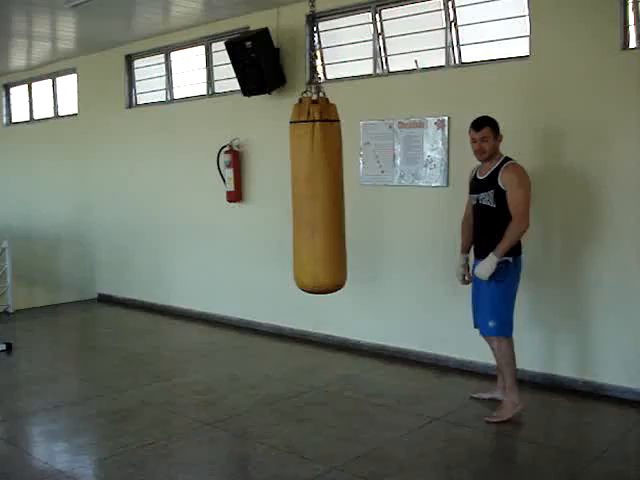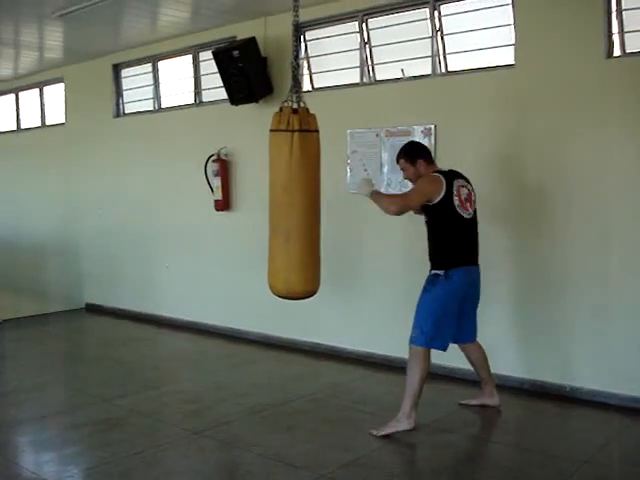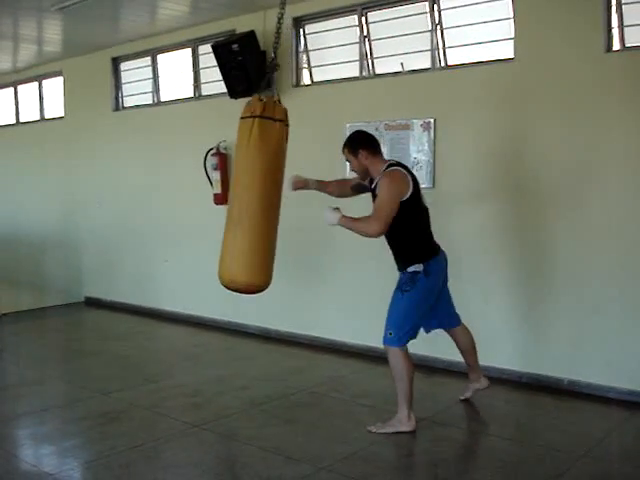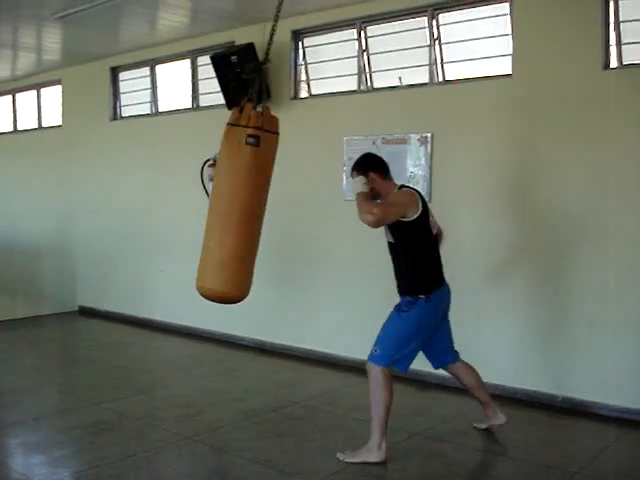
dt=0.7s
person 1, frame 1
left shoulder: (512, 173)
right shoulder: (475, 174)
left elbow: (520, 222)
left wrist: (495, 257)
right wrist: (462, 258)
left hip: (502, 263)
right hip: (482, 264)
left knee: (495, 329)
right knee: (491, 328)
left ankle: (512, 397)
right ankle: (502, 387)
person 1, frame 2
left shoulder: (432, 183)
right shoulder: (459, 181)
left elbow: (394, 207)
left wrist: (371, 191)
right wrist: (419, 206)
left hip: (446, 275)
right hip: (469, 271)
left knee: (419, 344)
right knee: (465, 337)
left ankle: (406, 416)
right ankle: (489, 393)
person 1, frame 3
left shoulder: (393, 177)
right shoulder: (374, 178)
left elbow: (376, 227)
right elbow: (342, 186)
left wrist: (338, 219)
right wrist: (310, 183)
left hip: (420, 269)
right hip: (431, 263)
left knee: (393, 342)
right knee: (450, 323)
left ankle: (404, 417)
right ankle: (477, 377)
person 1, frame 4
left shoulder: (403, 197)
right shoulder: (404, 199)
left elbow: (370, 217)
right elbow: (436, 234)
left wrist: (361, 192)
left hip: (420, 299)
right hip: (435, 293)
left knee: (377, 366)
right knee: (450, 360)
left ankle: (376, 447)
right ankle: (493, 413)
